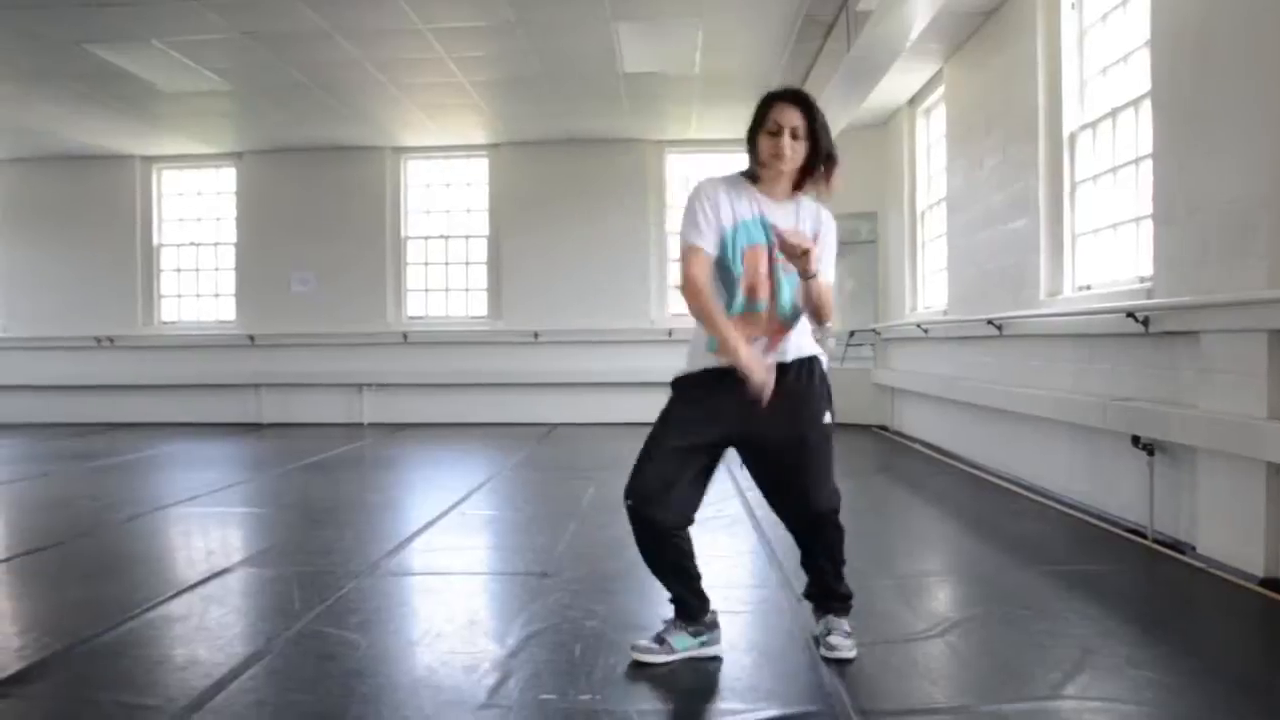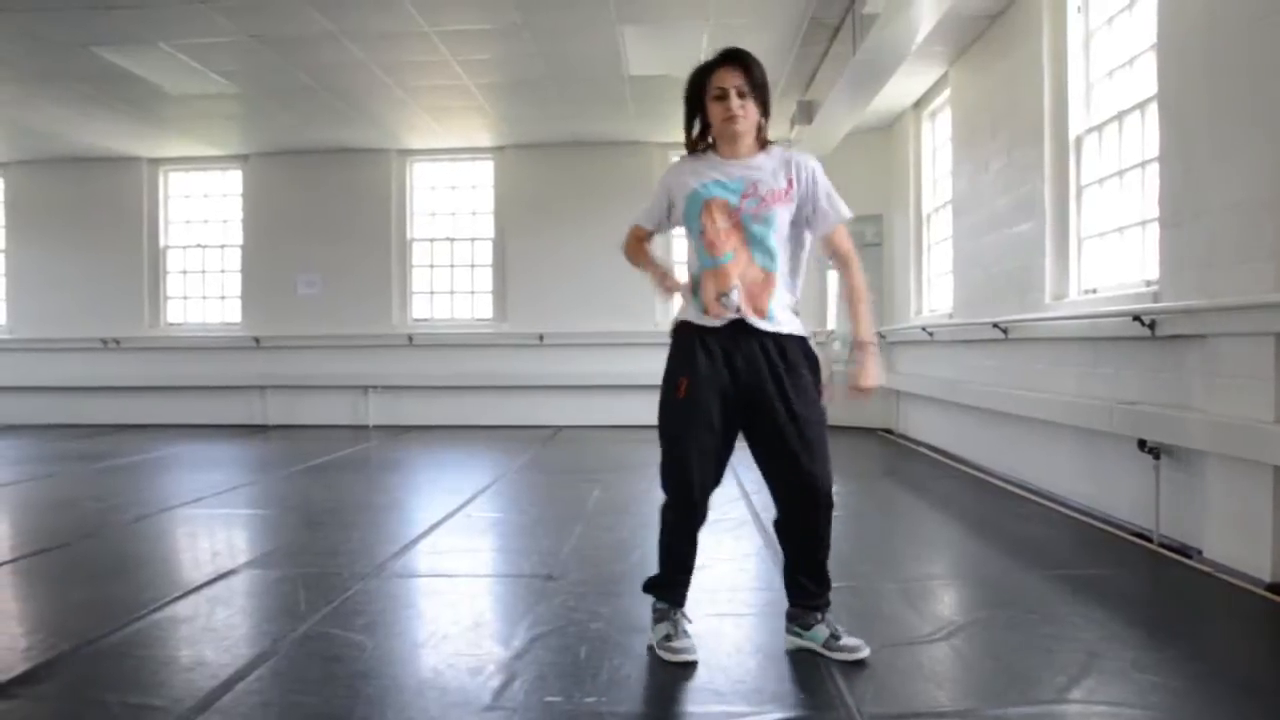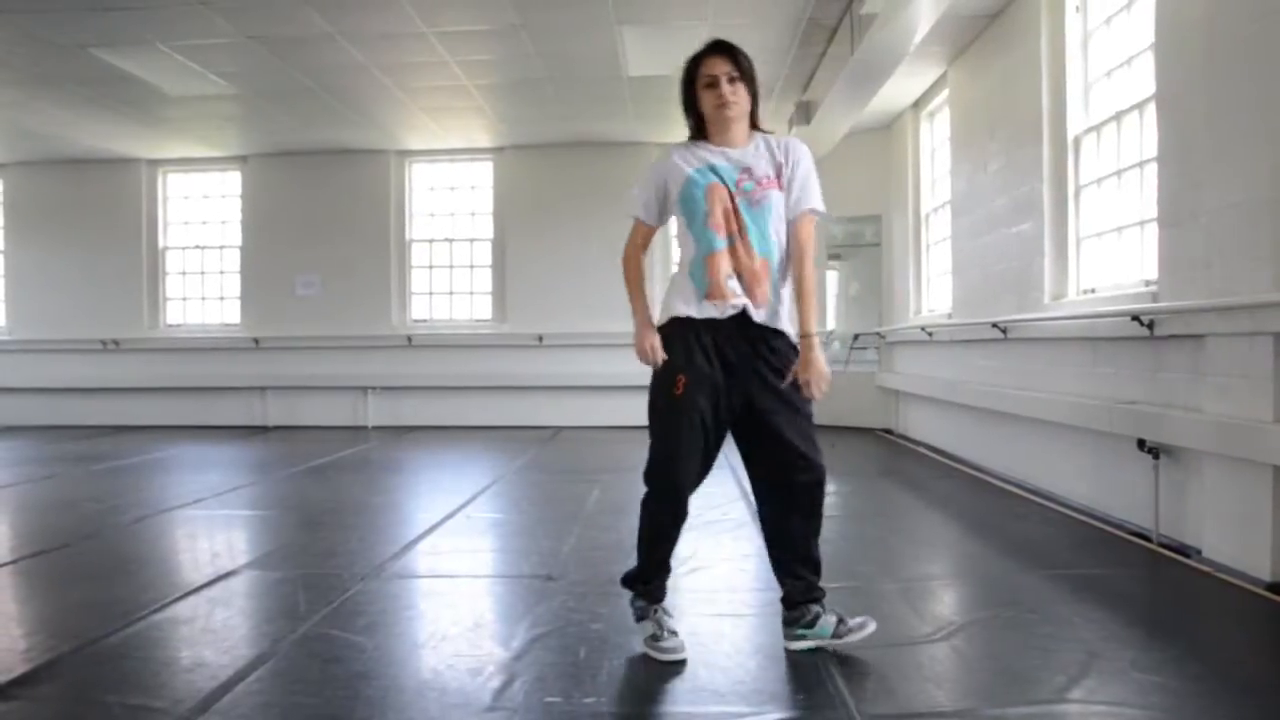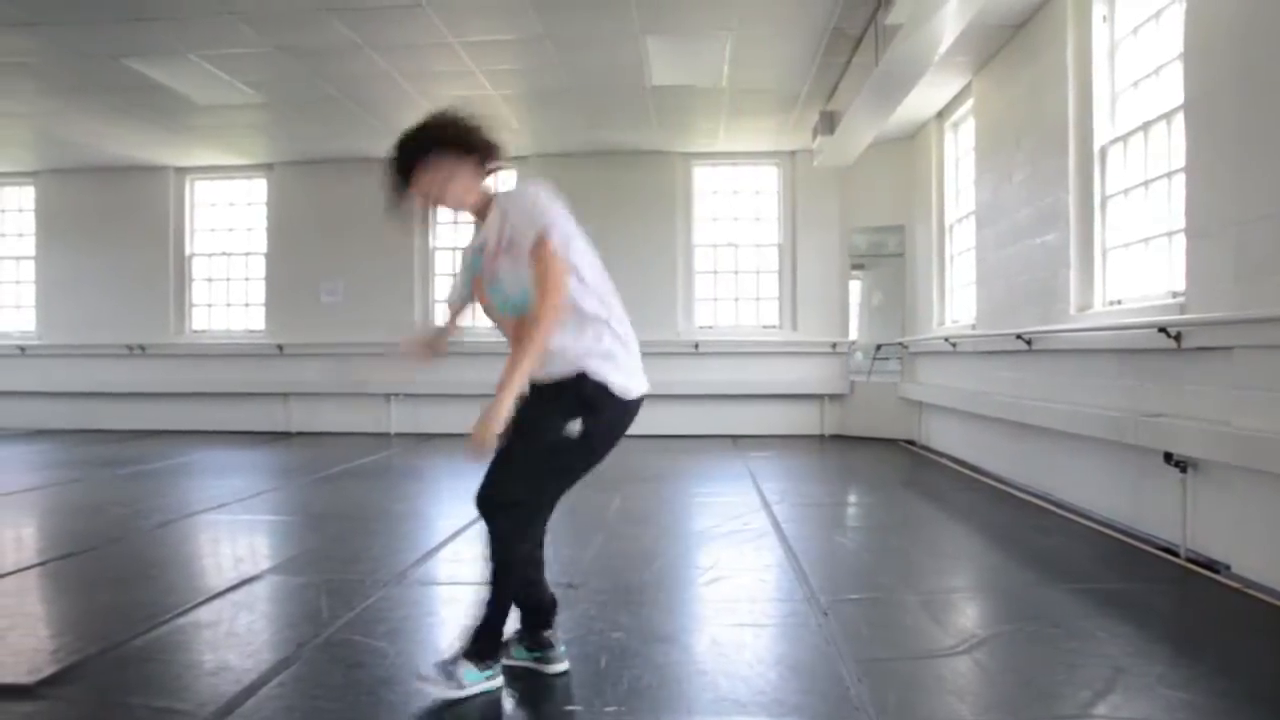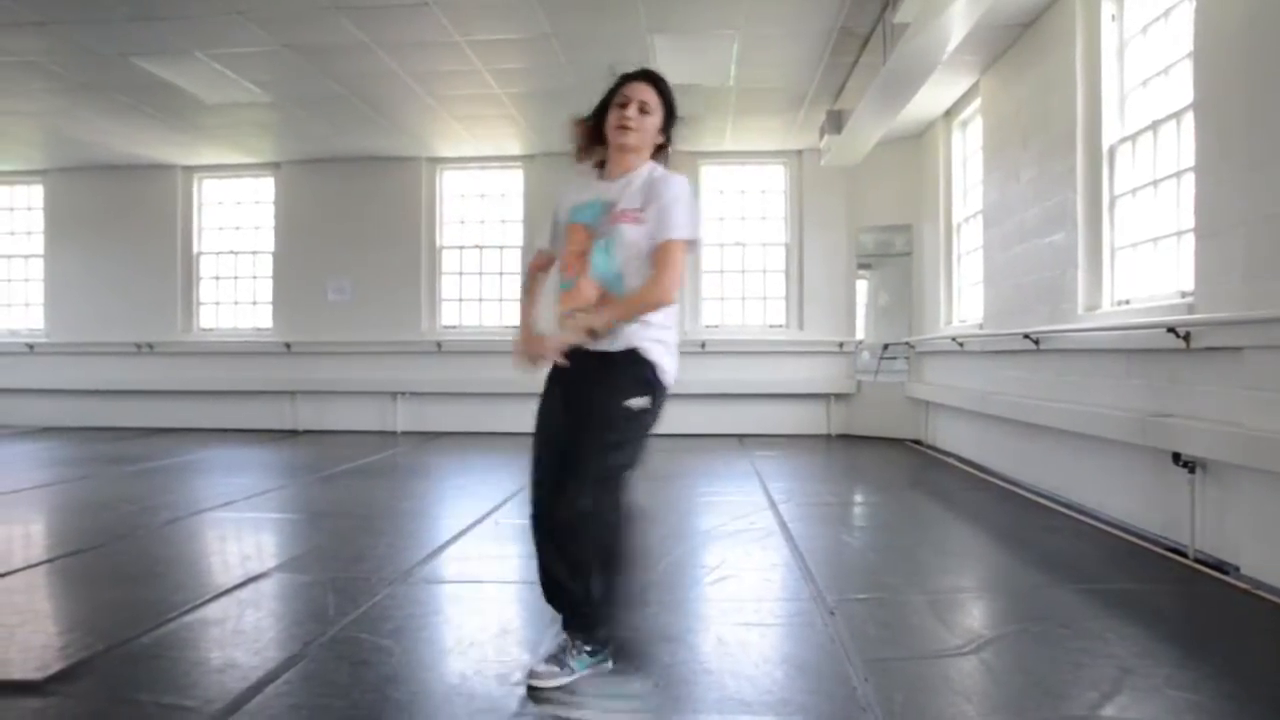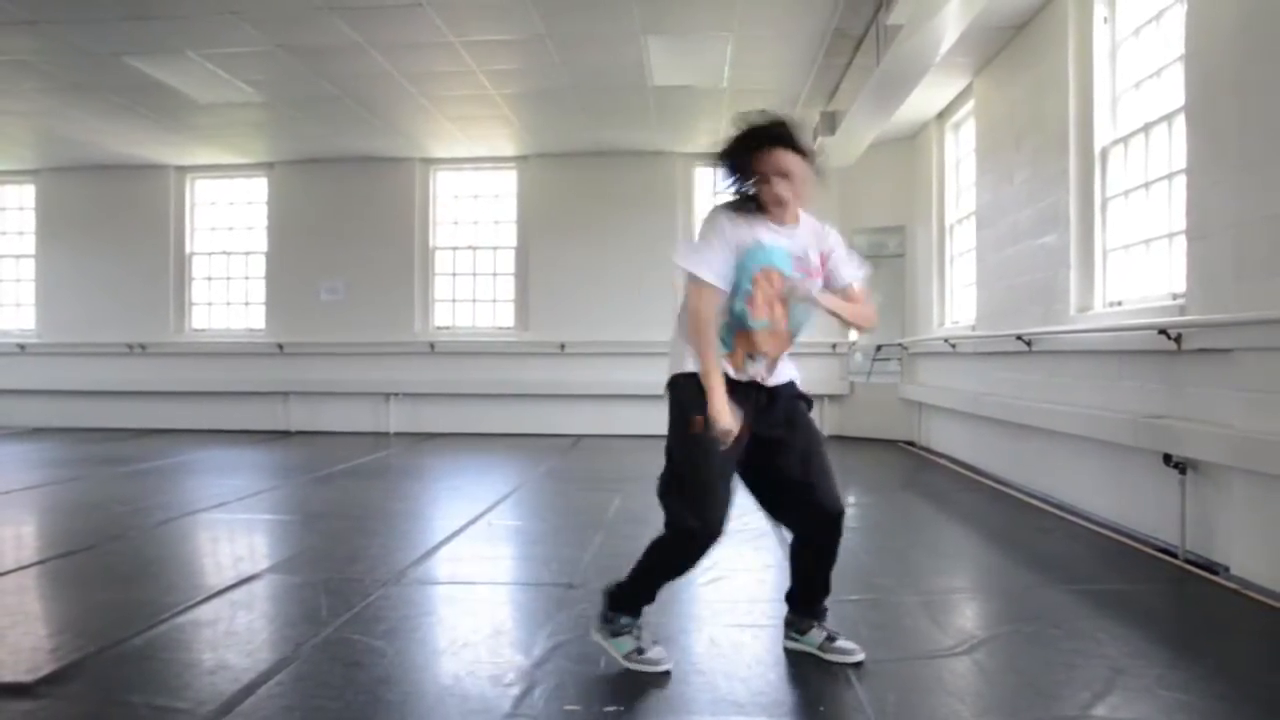
dt=0.7s
person 1, frame 1
left shoulder: (816, 219)
right shoulder: (713, 196)
left elbow: (824, 316)
right elbow: (694, 284)
left wrist: (813, 271)
right wrist: (743, 357)
left hip: (794, 379)
right hip: (712, 378)
left knee: (815, 506)
right knee: (648, 500)
left ankle: (831, 612)
right ankle: (696, 620)
person 1, frame 2
left shoulder: (798, 170)
right shoulder: (684, 175)
left elbow: (845, 257)
right elbow: (636, 240)
left wrist: (864, 346)
right wrist: (655, 267)
left hip: (779, 346)
right hip: (702, 345)
left knee: (809, 486)
right knee: (687, 486)
left ankle: (809, 616)
right ankle: (668, 611)
person 1, frame 3
left shoulder: (789, 154)
right shoulder: (676, 164)
left elbow: (802, 249)
right elbow: (635, 248)
left wrist: (810, 340)
right wrist: (642, 324)
left hip: (767, 336)
right hip: (693, 334)
left knee: (799, 470)
right knee: (673, 476)
left ankle: (803, 610)
right ankle: (649, 603)
person 1, frame 4
left shoulder: (530, 201)
right shoulder: (475, 249)
left elbow: (552, 297)
right elbow: (452, 316)
left wrist: (507, 391)
left hip: (599, 382)
right hip: (556, 384)
left knee: (507, 498)
right knee: (511, 501)
left ankle: (486, 654)
right ankle: (536, 640)
person 1, frame 5
left shoulder: (667, 189)
right shoulder: (574, 191)
left elbow: (663, 290)
right elbow: (540, 266)
left wrist: (571, 329)
right wrist: (528, 322)
left hip: (631, 362)
right hip: (573, 364)
left knee: (589, 493)
right knee: (552, 506)
left ankle: (599, 638)
right ankle: (583, 637)
person 1, frame 6
left shoulder: (820, 236)
right shoulder: (727, 224)
left elbow: (866, 313)
right elbow: (696, 313)
left wrist: (832, 302)
right wrist: (716, 396)
left hip: (775, 391)
right hip: (704, 388)
left knee: (822, 510)
right knee: (700, 521)
left ankle: (803, 620)
right ankle: (622, 615)
